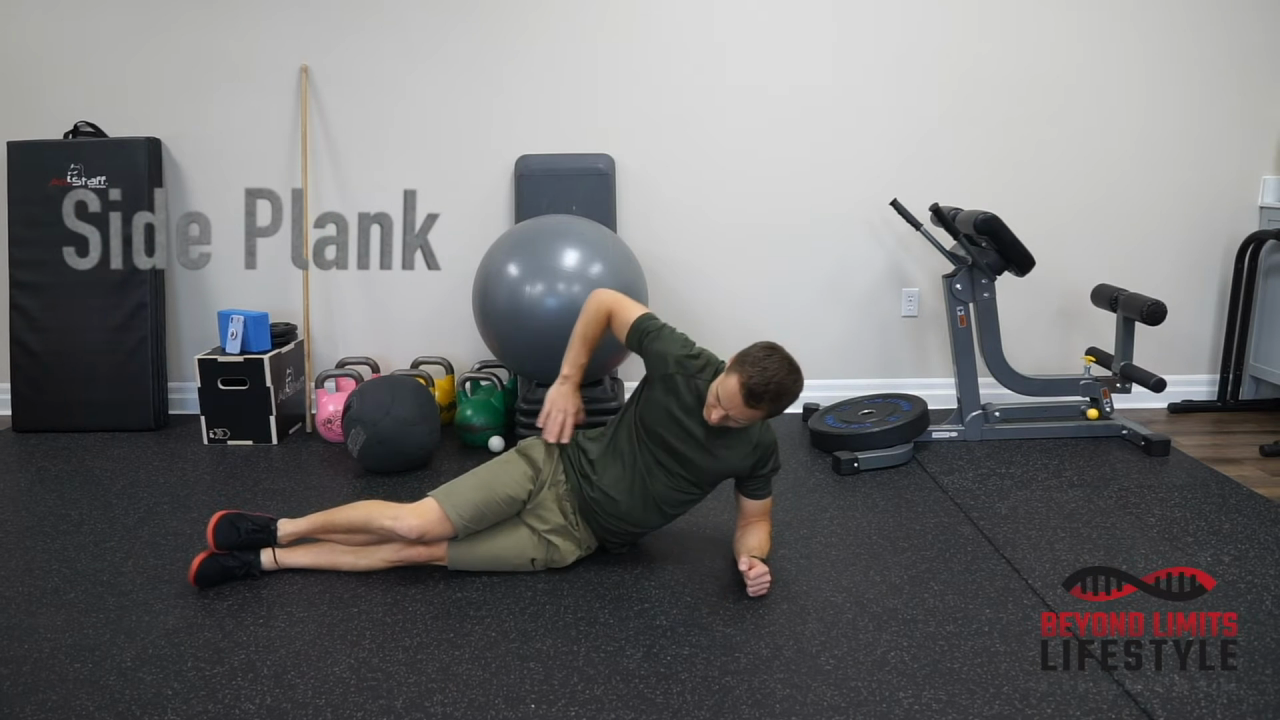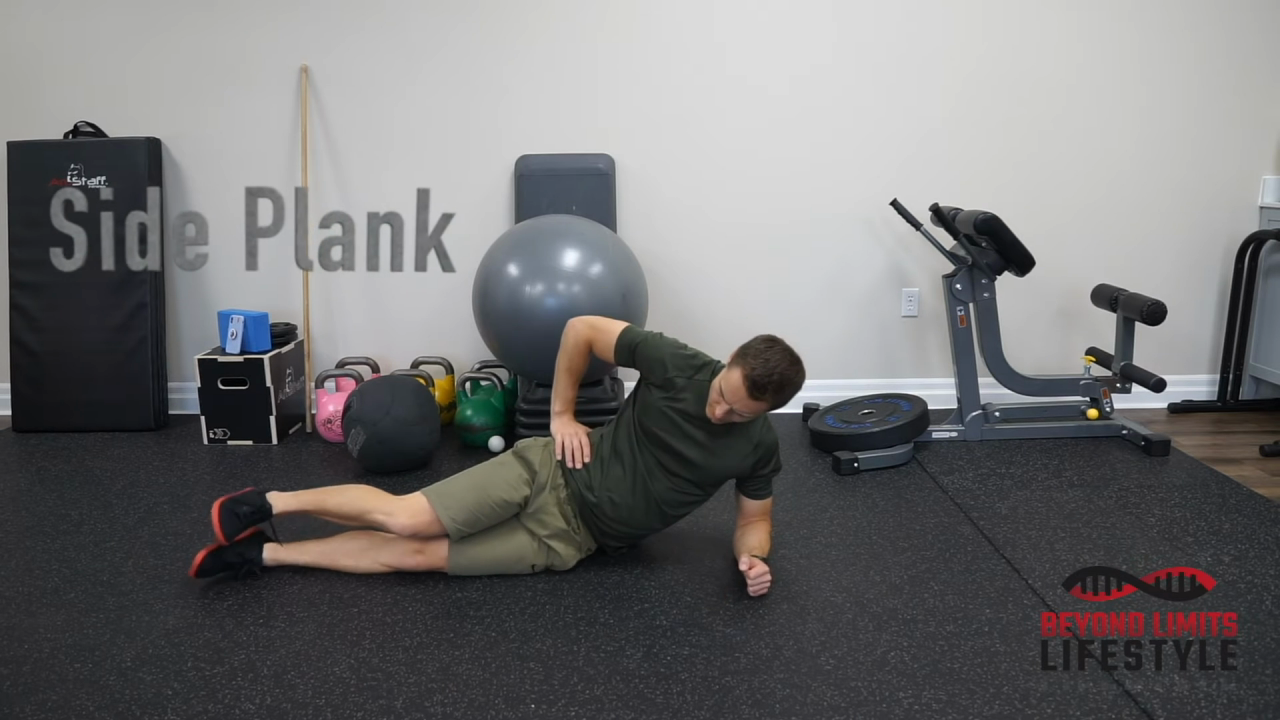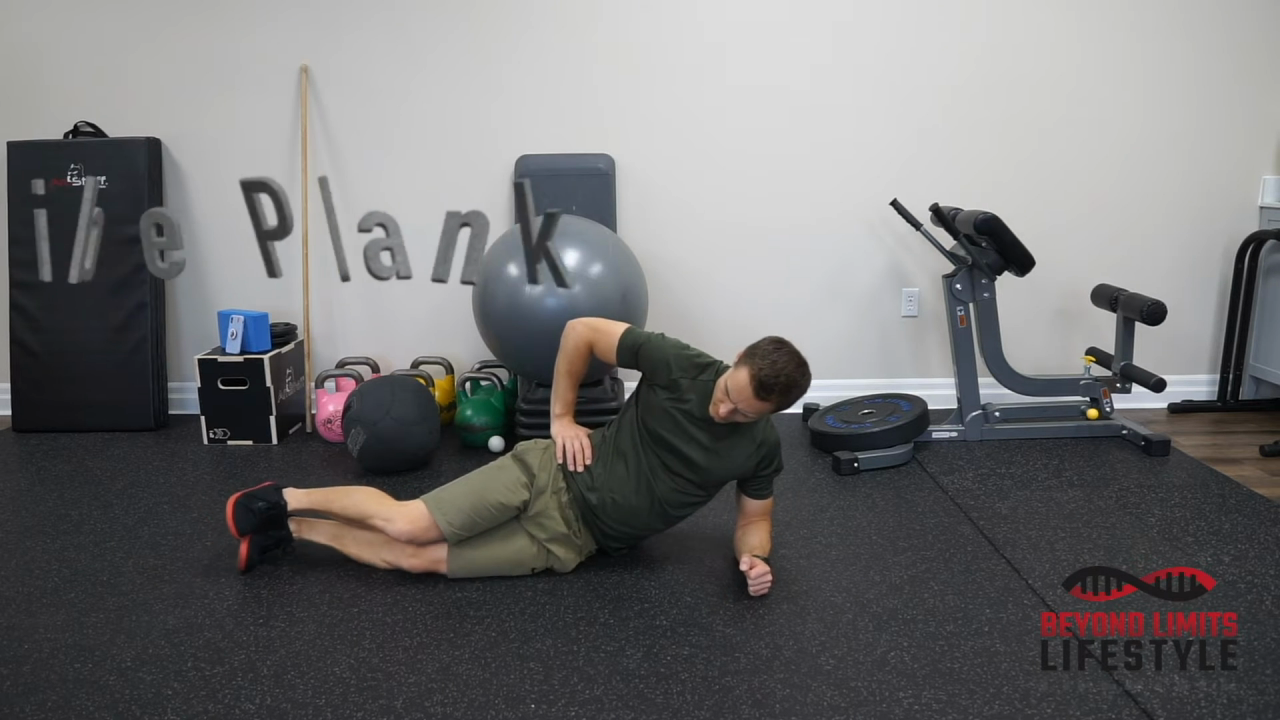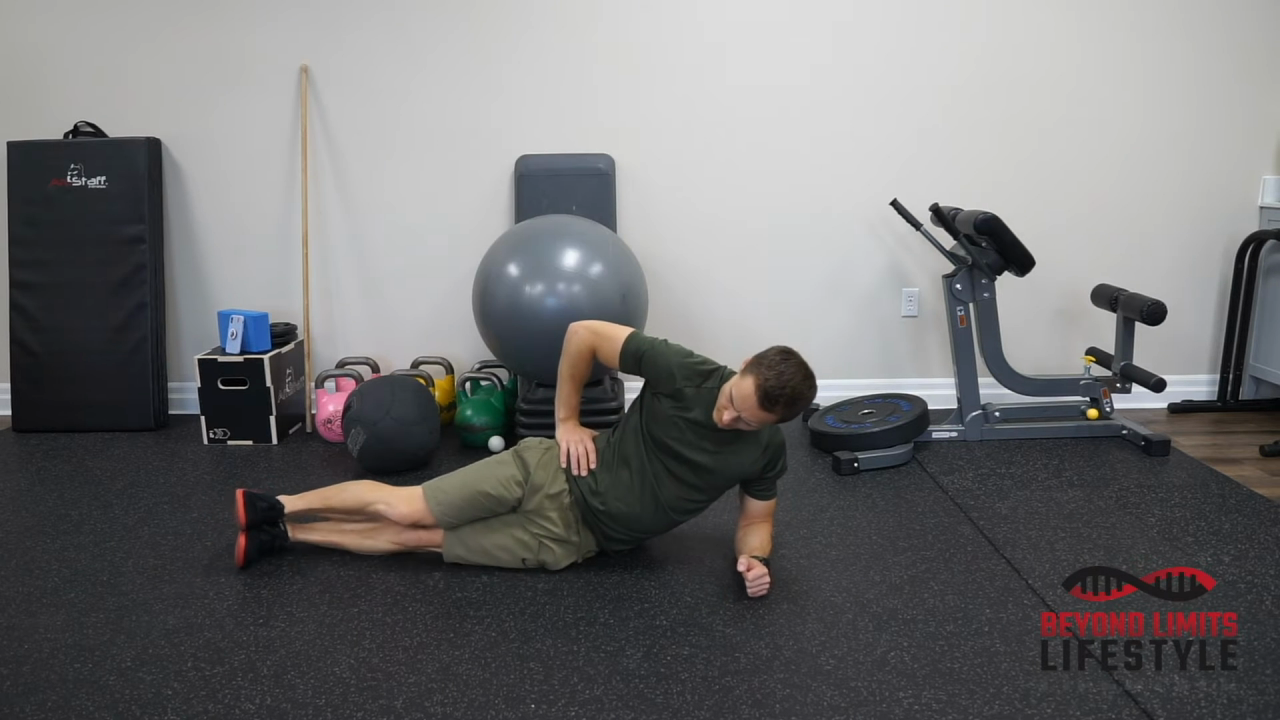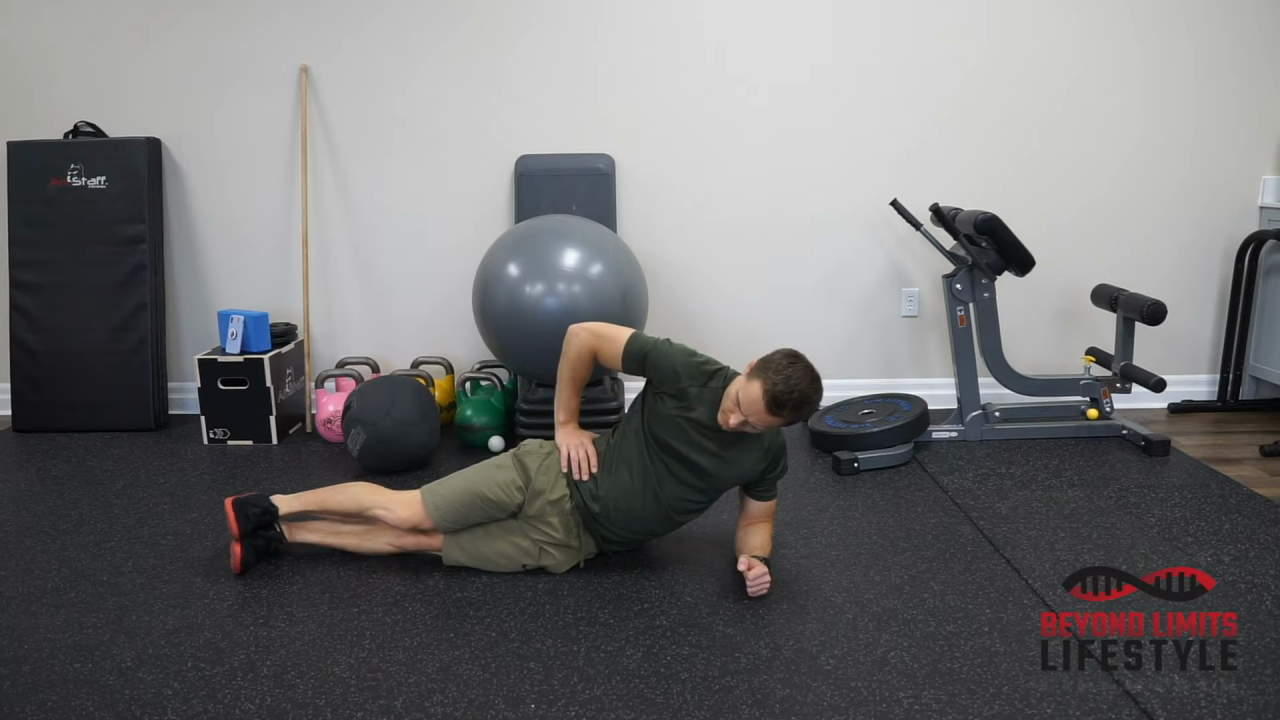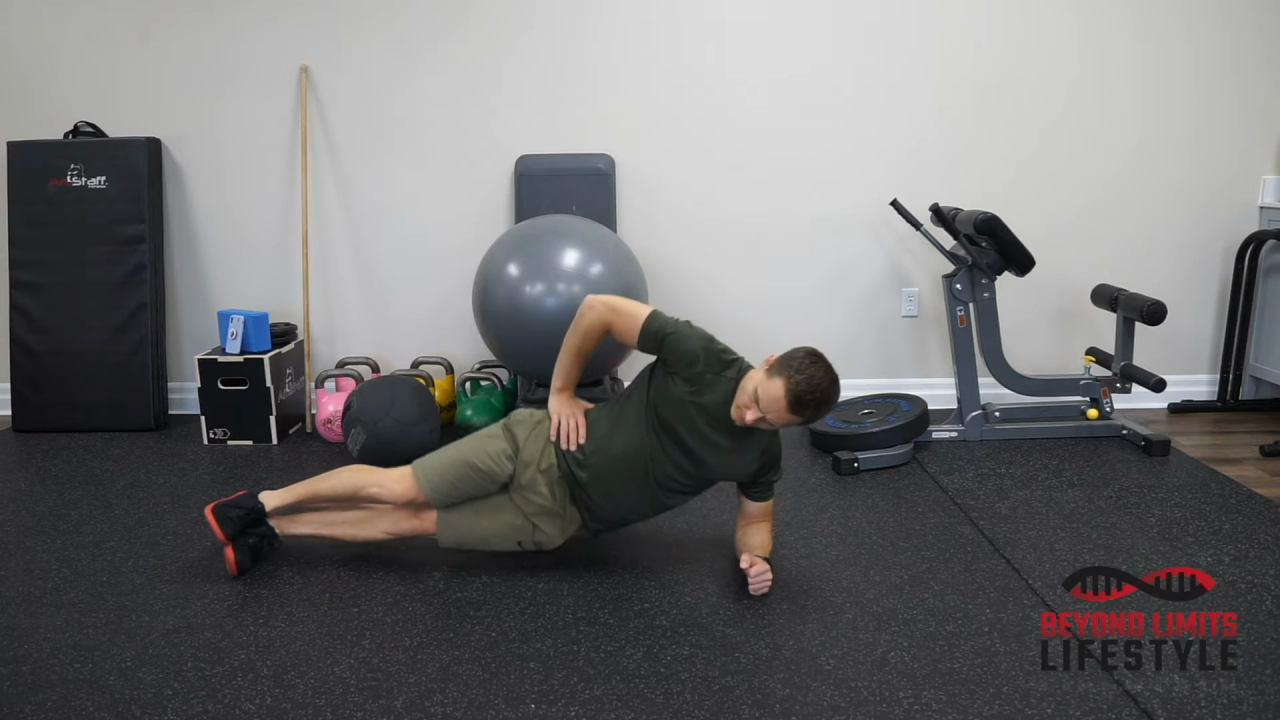
dt=0.5s
person 1, frame 1
left shoulder: (757, 446)
right shoulder: (681, 362)
left elbow: (753, 519)
right elbow: (603, 301)
left wrist: (752, 558)
right wrist: (567, 383)
left hip: (570, 536)
right hip: (552, 472)
left knee: (417, 552)
right knee: (414, 525)
left ankle: (264, 561)
right ankle: (277, 530)
person 1, frame 2
left shoulder: (759, 448)
right shoulder: (676, 363)
left elbow: (753, 520)
right elbow: (581, 327)
left wrist: (753, 559)
right wrist: (562, 414)
left hip: (569, 541)
right hip: (549, 475)
left knee: (416, 556)
right knee: (406, 519)
left ankle: (264, 554)
right ankle: (275, 503)
person 1, frame 3
left shoulder: (761, 448)
right shoulder: (680, 364)
left elbow: (753, 521)
right elbow: (581, 330)
left wrist: (754, 559)
right wrist: (562, 417)
left hip: (571, 540)
right hip: (552, 478)
left knee: (416, 559)
right knee: (406, 526)
left ankle: (296, 530)
right ankle: (289, 501)
person 1, frame 4
left shoulder: (765, 452)
right shoulder: (684, 371)
left elbow: (755, 519)
right elbow: (583, 332)
left wrist: (753, 560)
right wrist: (567, 420)
left hip: (569, 537)
right hip: (554, 476)
left knee: (418, 537)
right knee: (406, 509)
left ankle: (286, 534)
right ankle: (280, 506)
person 1, frame 5
left shoulder: (765, 453)
right shoulder: (687, 371)
left elbow: (756, 520)
right elbow: (583, 335)
left wrist: (754, 560)
right wrist: (566, 423)
left hip: (569, 540)
right hip: (554, 480)
left knee: (417, 541)
right knee: (405, 513)
left ankle: (284, 534)
right ankle: (275, 508)
person 1, frame 6
left shoulder: (761, 453)
right shoulder: (702, 357)
left elbow: (756, 518)
right elbow: (597, 307)
left wrist: (755, 558)
right wrist: (560, 390)
left hip: (557, 511)
right hip: (542, 447)
left knee: (415, 523)
right knee: (397, 489)
left ankle: (274, 533)
right ankle: (263, 504)
